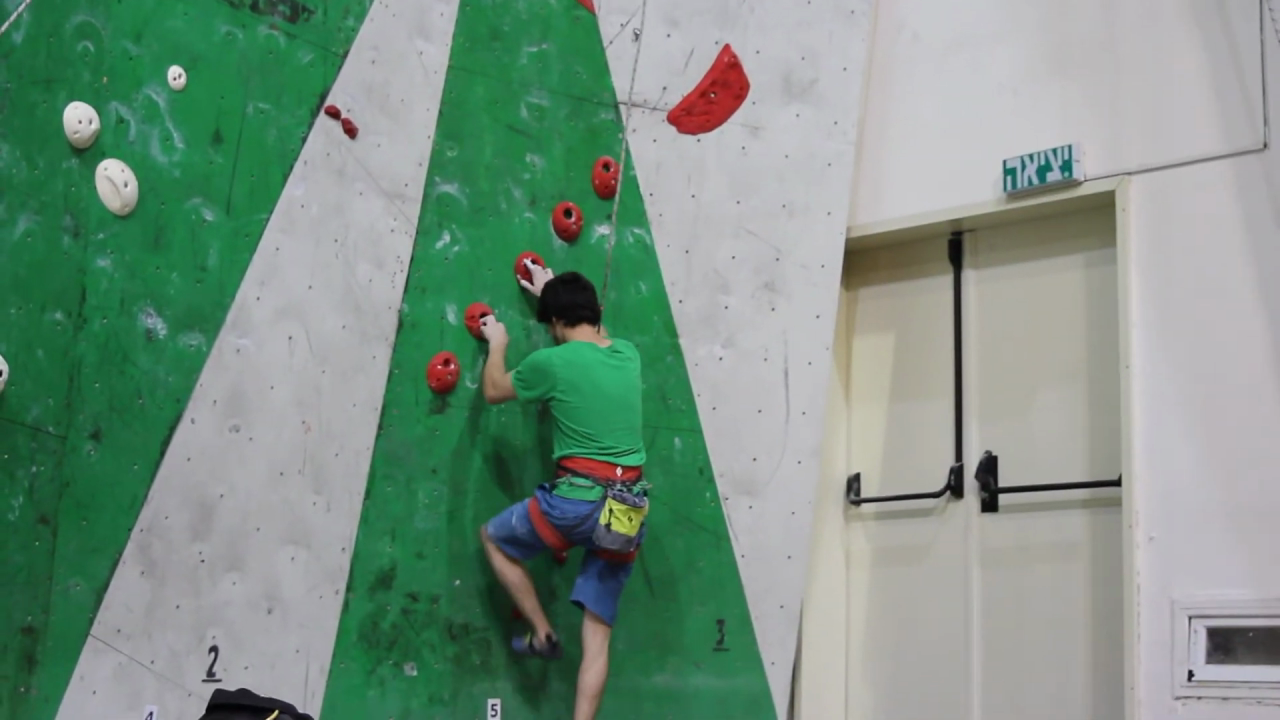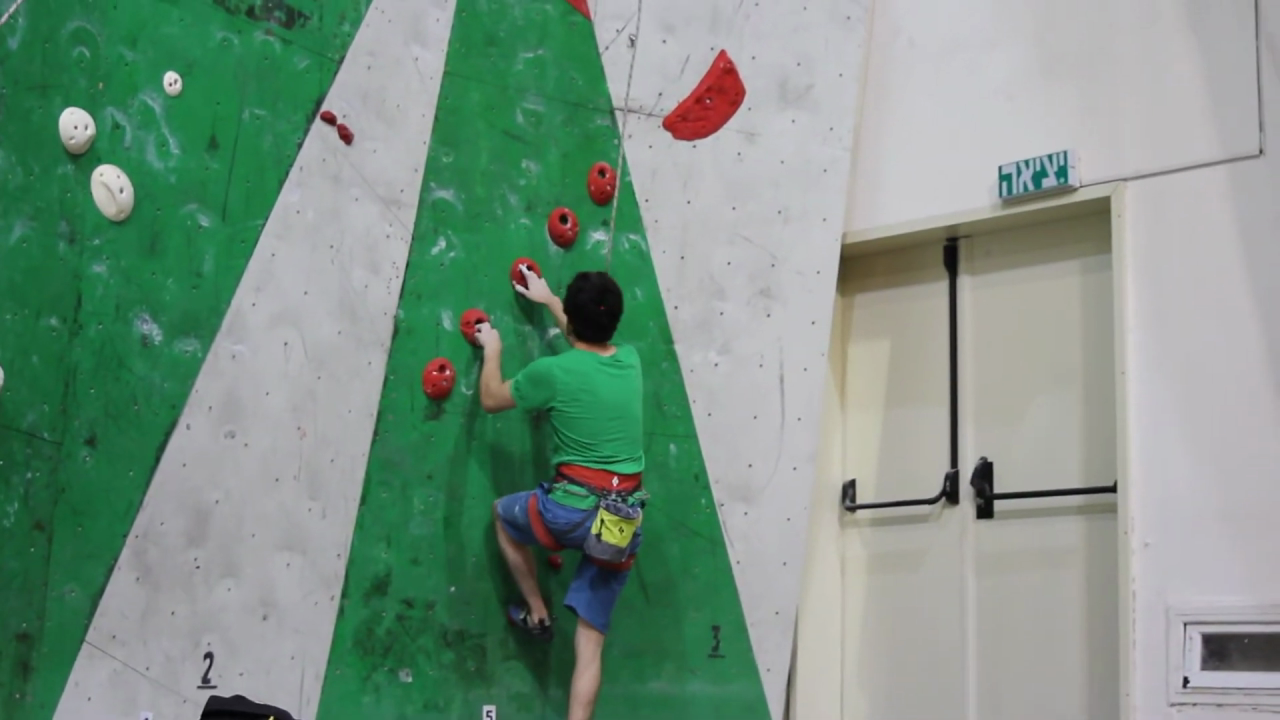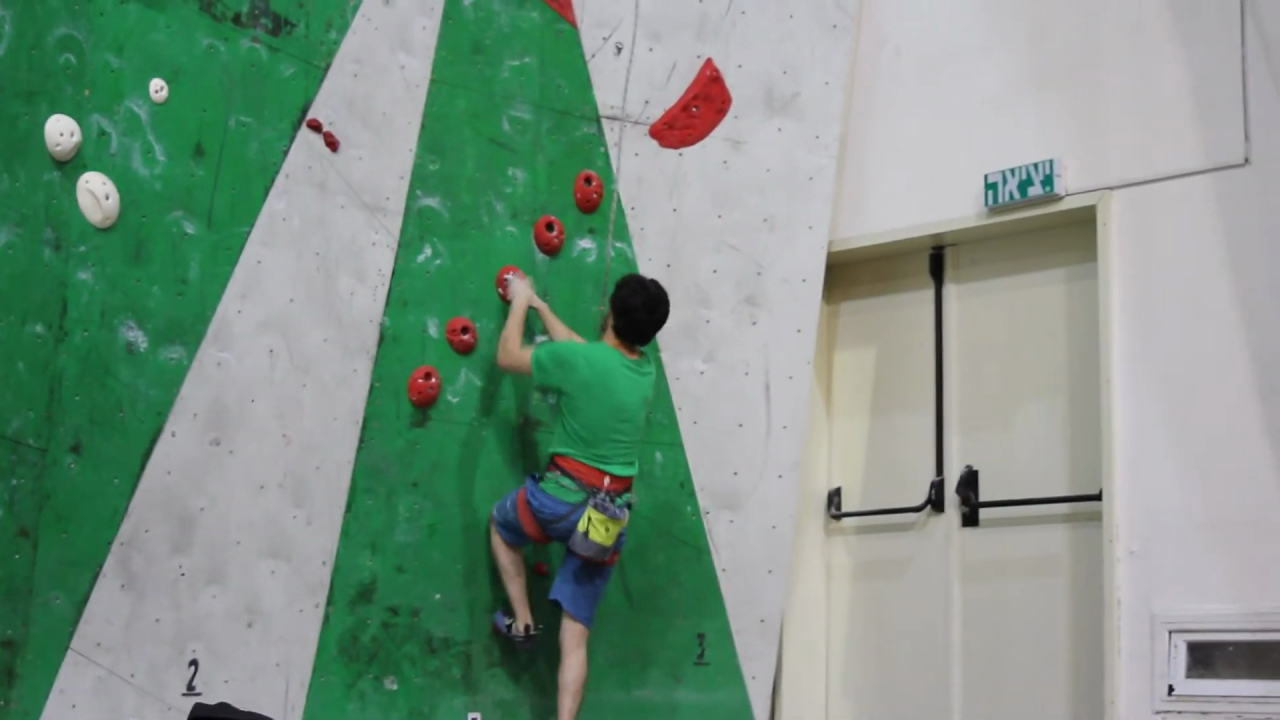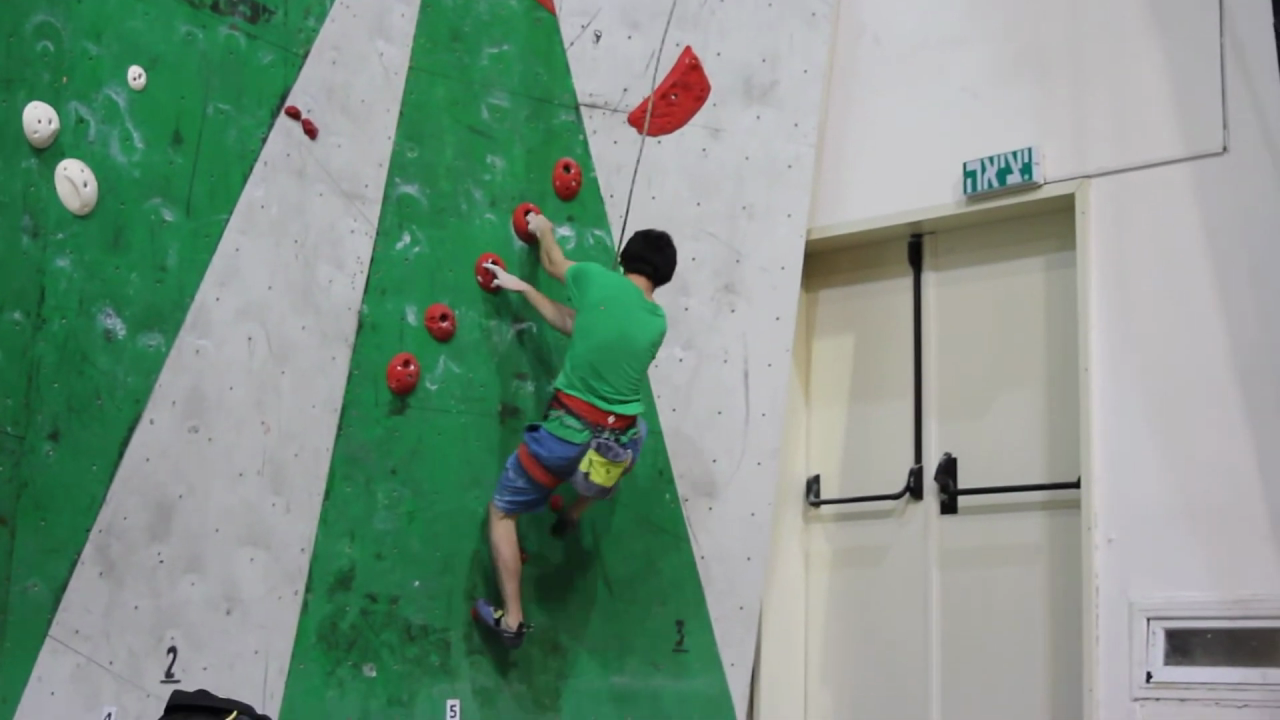
dt=0.7s
person 1, frame 1
left shoulder: (552, 362)
right shoulder: (627, 354)
left elbow: (493, 390)
right elbow: (597, 334)
left wrist: (497, 342)
right wrist: (553, 292)
left hip: (575, 502)
right hip: (628, 511)
left knee: (492, 537)
right knee: (597, 631)
left ankle: (542, 634)
person 1, frame 2
left shoulder: (553, 372)
right shoulder: (630, 360)
left elbow: (490, 400)
right elbow: (591, 343)
left wrist: (492, 349)
right wrist: (548, 300)
left hip: (572, 508)
right hip: (625, 521)
left knee: (503, 513)
right knee: (590, 641)
left ankle: (537, 613)
person 1, frame 3
left shoulder: (574, 359)
right shoulder: (646, 369)
left elbow: (508, 357)
left wrist: (519, 306)
right wrist: (539, 307)
left hip: (561, 497)
right hip: (612, 516)
left knee: (500, 520)
right knee: (574, 634)
left ankle: (522, 622)
person 1, frame 4
left shoulder: (599, 280)
right shoulder: (658, 321)
left elbow: (553, 263)
left wrist: (543, 230)
right wrist: (524, 289)
left hip: (565, 432)
right hip: (617, 444)
left knee: (501, 512)
left ankle: (511, 620)
right ankle: (572, 512)
